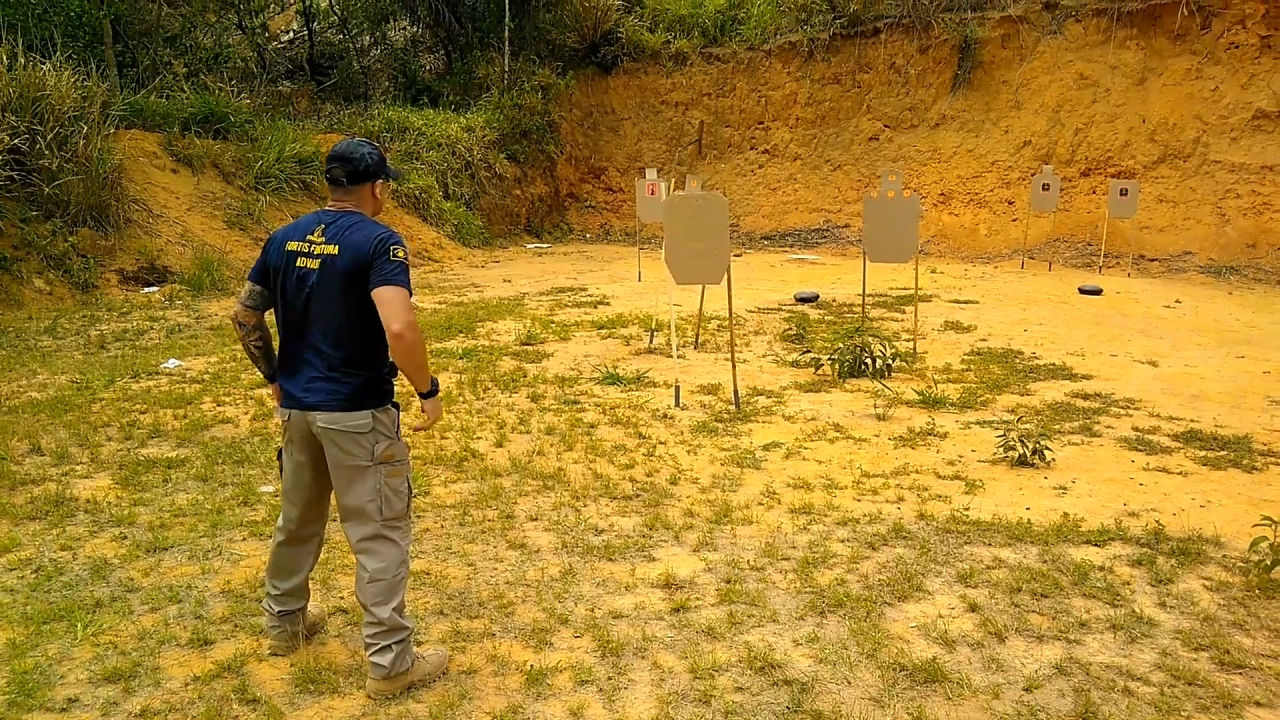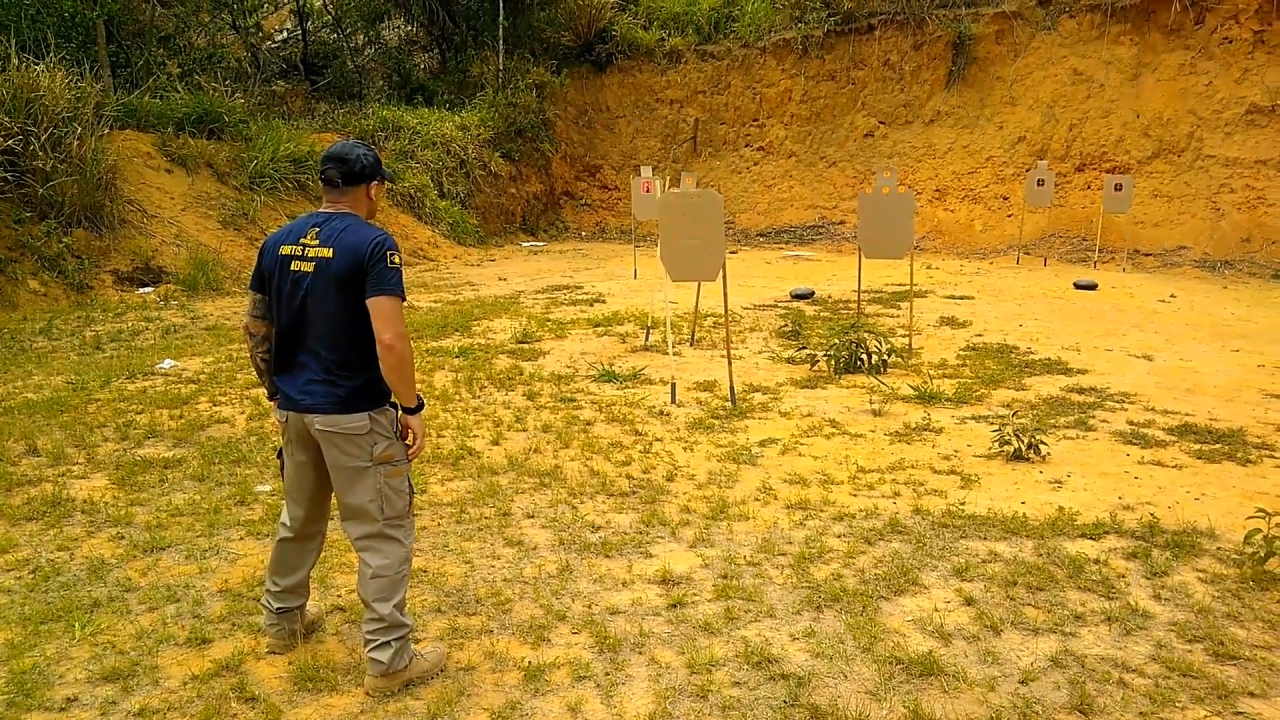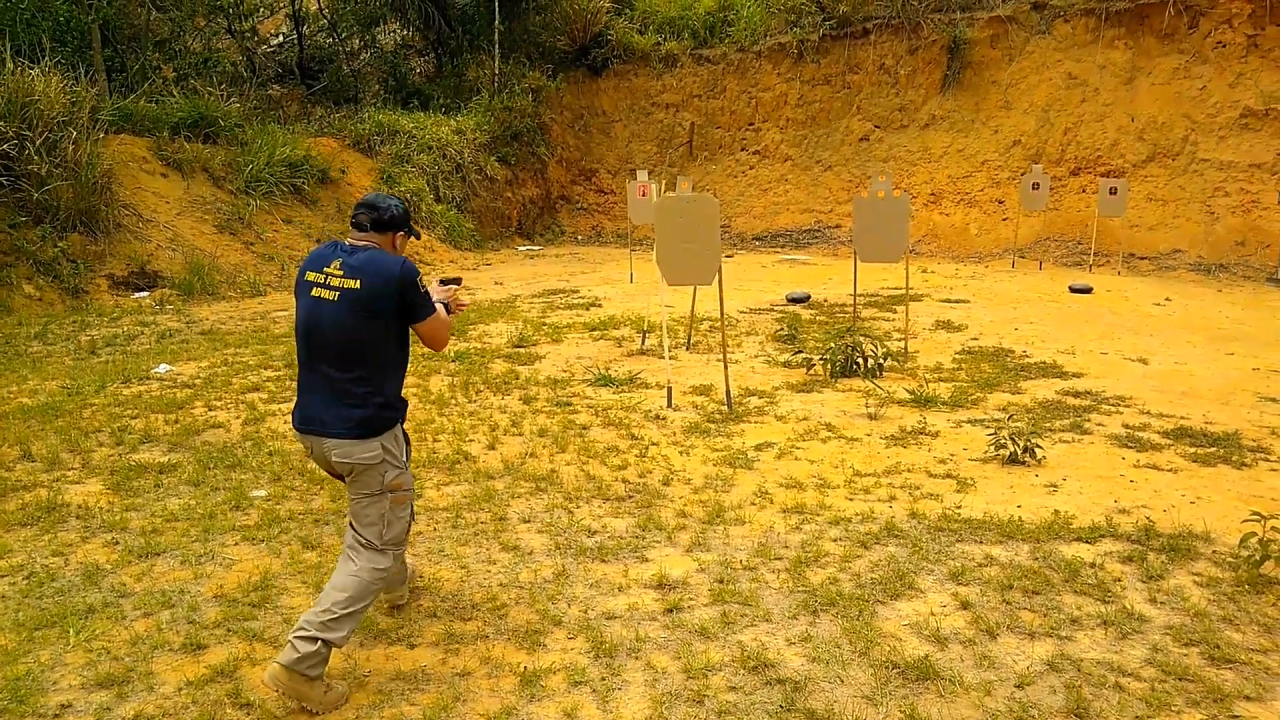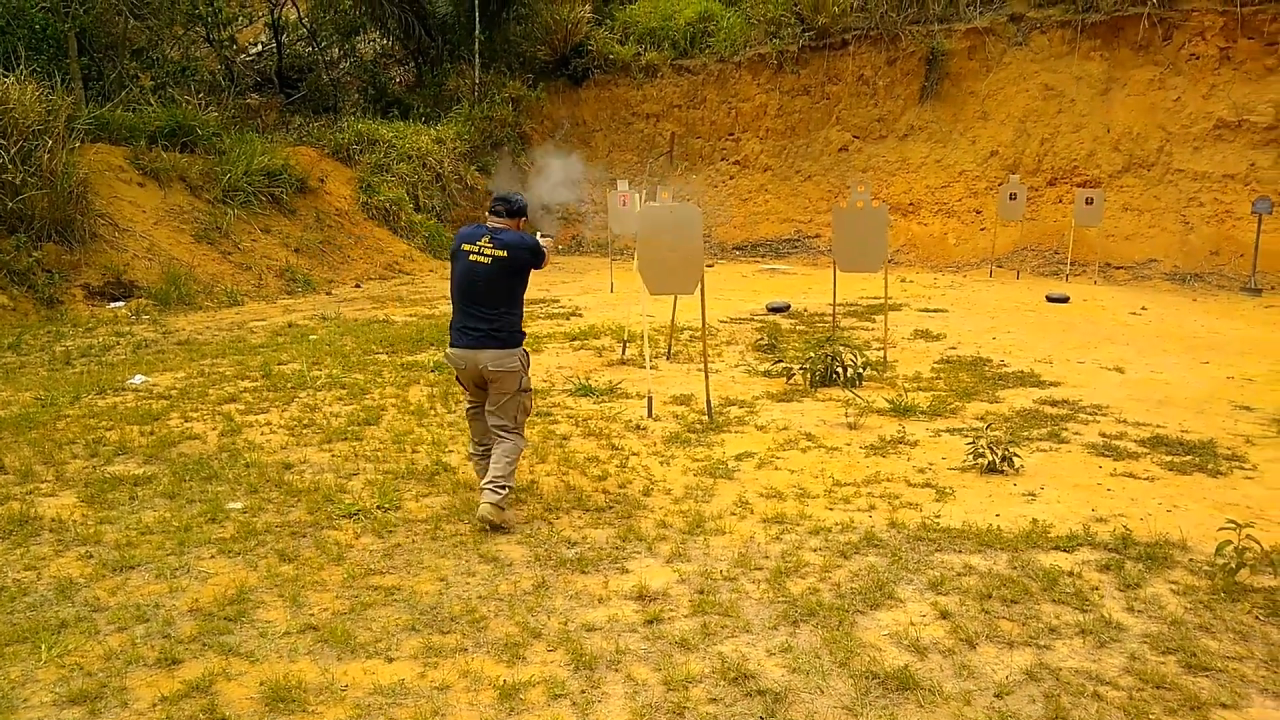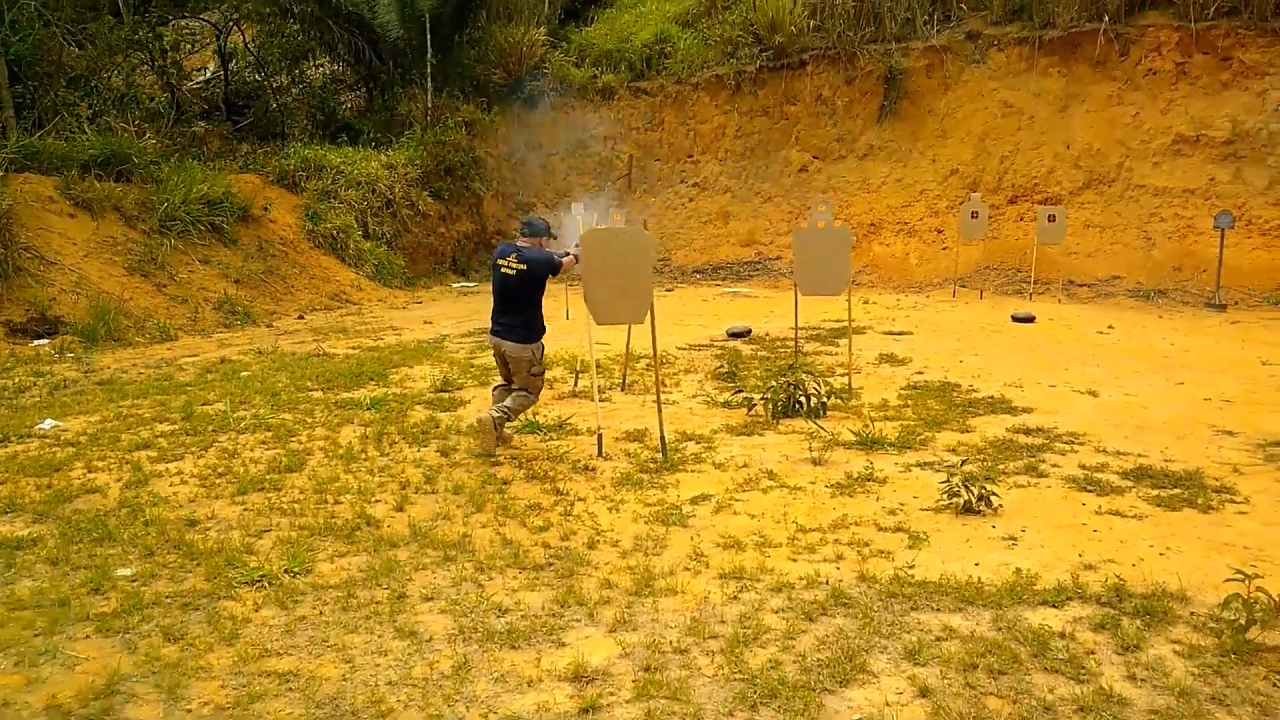
dt=1s
person 1, frame 1
left shoulder: (283, 239)
right shoulder: (378, 241)
left elbow: (245, 316)
right elbow: (401, 330)
right wrist: (428, 390)
left hip: (297, 406)
right hip: (358, 412)
left knee: (297, 517)
right knee: (380, 534)
left ankle: (285, 622)
right ankle: (389, 662)
person 1, frame 2
left shoulder: (278, 242)
right shoulder: (373, 244)
left elbow: (256, 328)
right elbow: (390, 341)
left wrist: (276, 393)
right wrist: (411, 408)
left hip: (297, 409)
right hip: (356, 414)
left knee: (299, 517)
right knee: (383, 533)
left ankle: (282, 621)
right ankle: (388, 660)
person 1, frame 3
left shoulder: (314, 262)
right shoulder: (396, 271)
right elbow: (437, 339)
right wrist: (440, 304)
left hip: (312, 428)
right hip: (366, 433)
left knee: (369, 511)
right knee: (375, 548)
left ankle: (394, 584)
right ankle: (301, 660)
person 1, frame 4
left shoulder: (463, 237)
right shoulder: (522, 245)
right elbow: (543, 259)
right wrist: (543, 246)
left hip: (461, 350)
right hip: (503, 353)
left knee: (477, 405)
right knee: (507, 430)
left ankle: (485, 472)
right ankle: (493, 501)
person 1, frame 5
left shoulder: (500, 253)
right shoulder: (541, 259)
right elbow: (563, 266)
left wrist: (558, 255)
right wrist: (574, 255)
left hip: (497, 336)
right hip: (524, 343)
left knee: (507, 383)
right knee: (527, 392)
left ankle: (496, 429)
right ankle: (494, 418)
